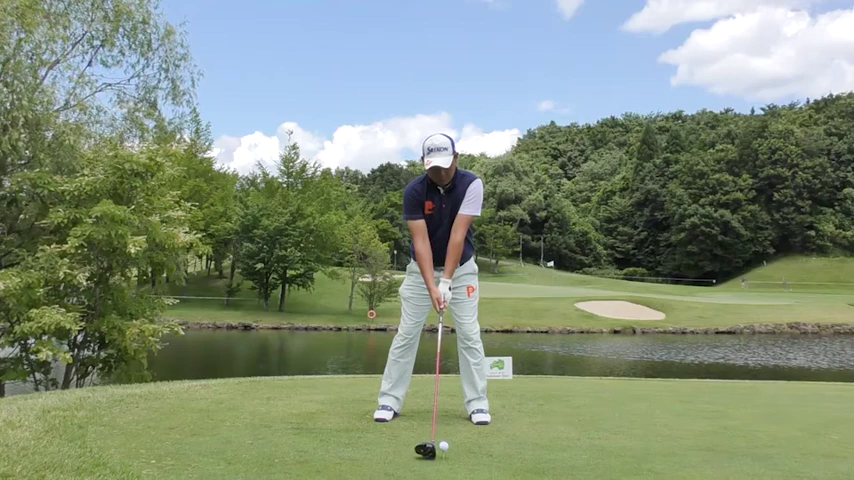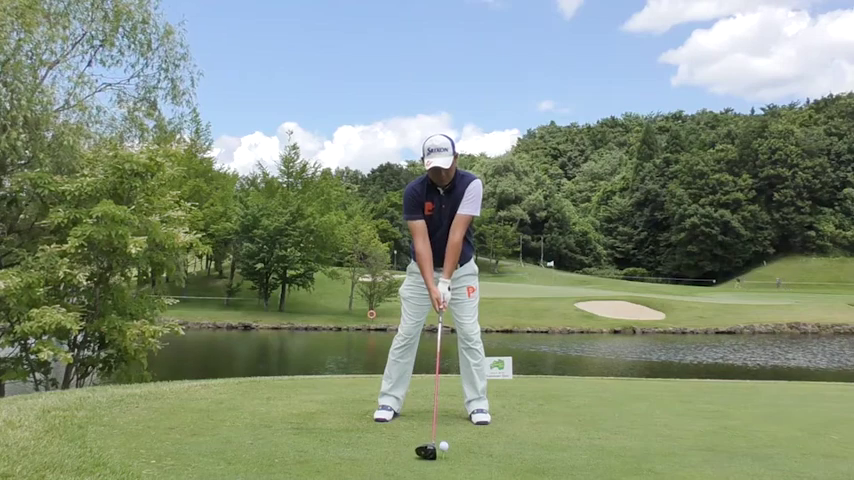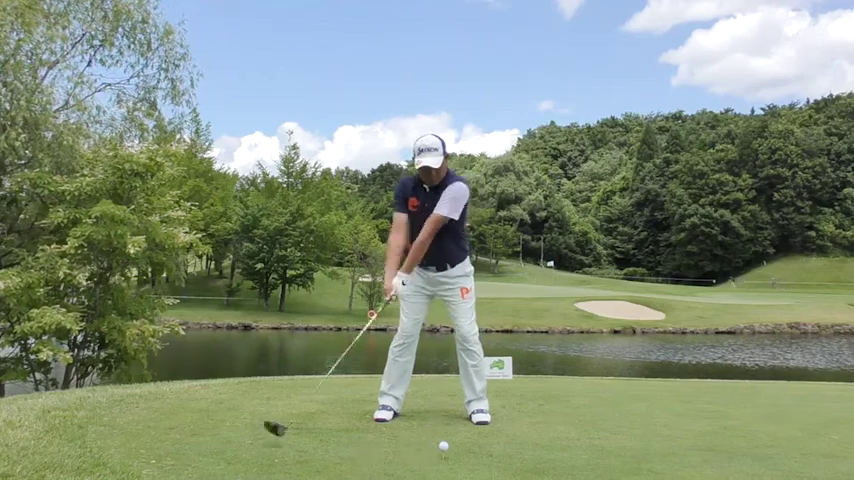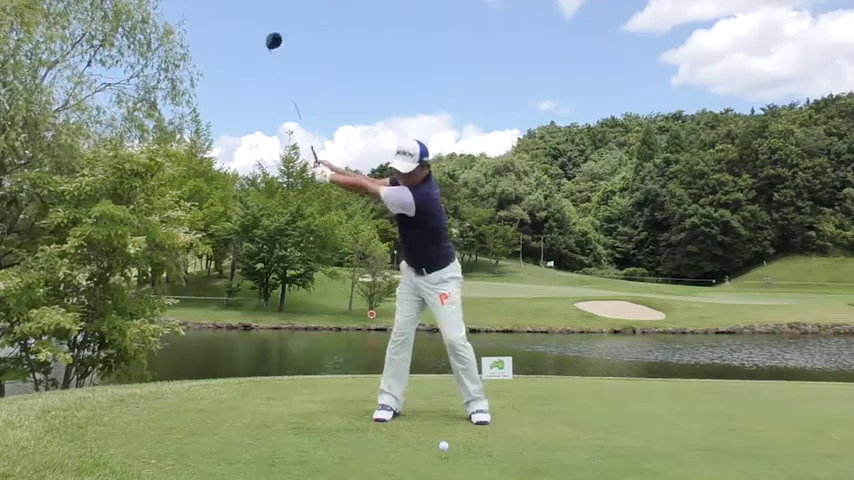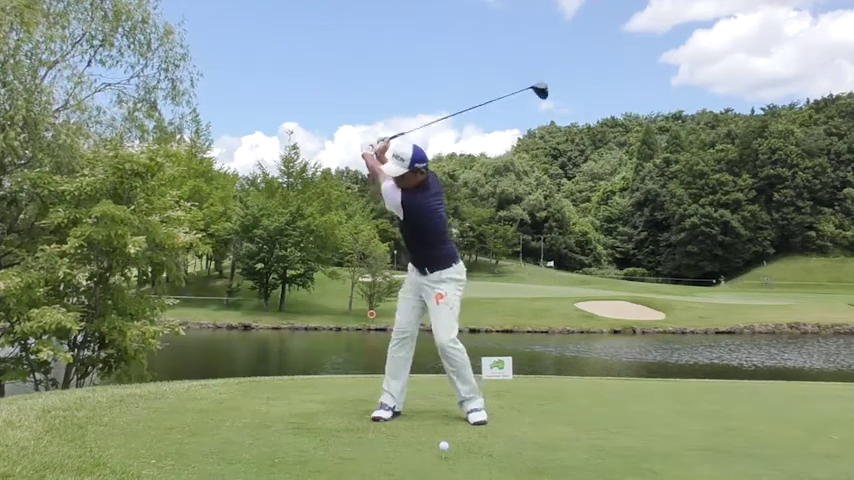
dt=0.4s
person 1, frame 1
left shoulder: (471, 184)
right shoulder: (414, 191)
left elbow: (458, 234)
right elbow: (421, 240)
left wrist: (446, 281)
right wrist: (431, 286)
left hip: (461, 270)
right hip: (422, 270)
left knee: (469, 334)
right knee: (407, 333)
left ankle: (477, 403)
right ankle: (389, 400)
person 1, frame 2
left shoulder: (471, 184)
right shoulder: (414, 192)
left elbow: (456, 234)
right elbow: (420, 241)
left wrist: (446, 281)
right wrist: (431, 286)
left hip: (461, 270)
right hip: (421, 270)
left knee: (470, 335)
right knee: (406, 334)
left ankle: (477, 403)
right ankle: (389, 401)
person 1, frame 3
left shoulder: (457, 187)
right shoulder: (405, 187)
left elbow: (427, 233)
right elbow: (398, 233)
left wrist: (403, 275)
right wrist: (390, 274)
left hip: (454, 271)
right hip: (417, 271)
left knee: (467, 335)
right knee: (405, 334)
left ankle: (477, 403)
right ankle: (389, 401)
person 1, frame 4
left shoulder: (413, 196)
right shoulder: (407, 181)
left elbow: (369, 189)
right elbow: (374, 183)
left wrist: (330, 176)
right wrist: (335, 170)
left hip: (440, 276)
right hip: (412, 272)
left knee: (454, 338)
right knee: (401, 335)
left ankle: (477, 403)
right ankle: (389, 401)
person 1, frame 5
left shoulder: (403, 199)
right shoulder: (430, 180)
left elbow: (377, 173)
right elbow: (387, 173)
left wrist: (370, 156)
right wrist: (381, 154)
left hip: (444, 275)
right hip: (418, 273)
left knee: (445, 340)
right knee: (402, 333)
left ankle: (472, 402)
right ankle: (391, 401)
